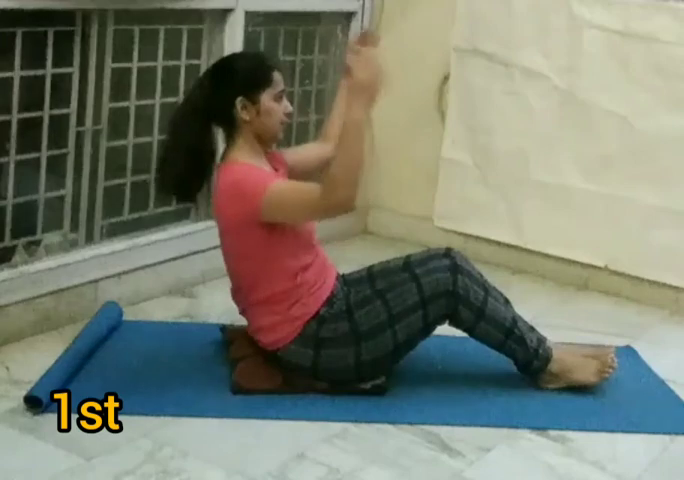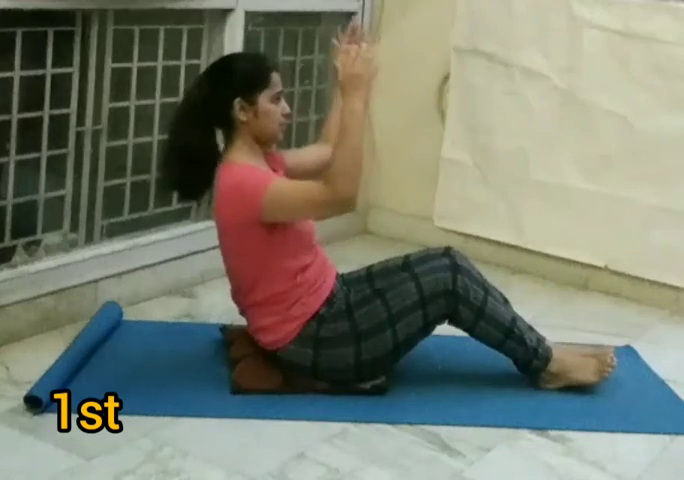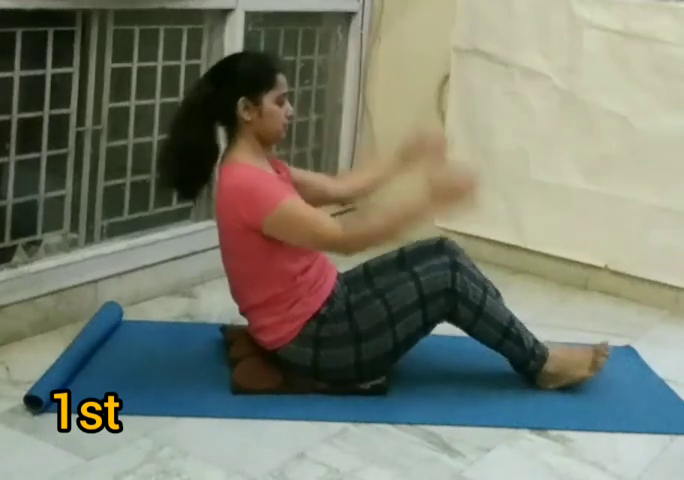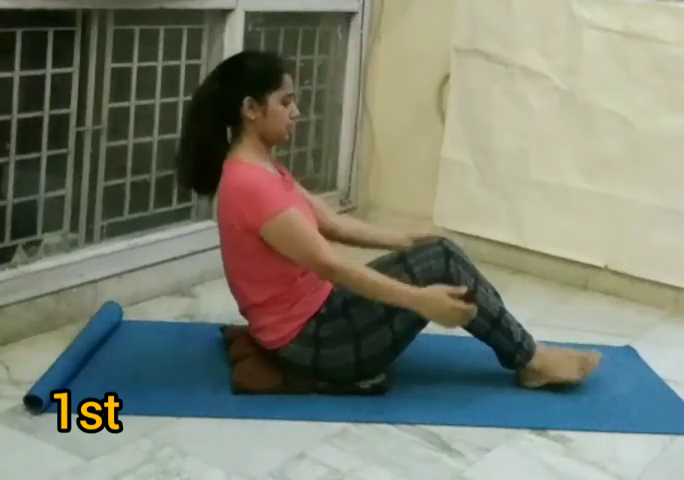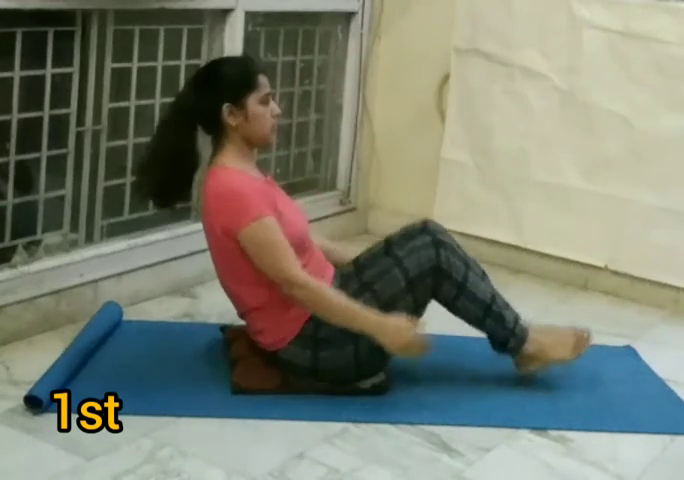
dt=0.4s
person 1, frame 1
left shoulder: (258, 162)
right shoulder: (243, 183)
left elbow: (327, 148)
right elbow: (337, 199)
left wrist: (350, 84)
right wrist: (359, 105)
left hip: (324, 303)
right hip: (311, 338)
left knee: (446, 262)
right knee: (447, 279)
left ankle: (539, 350)
right ankle: (545, 364)
person 1, frame 2
left shoulder: (256, 162)
right shoulder: (242, 183)
left elbow: (327, 151)
right elbow: (339, 194)
left wrist: (346, 86)
right wrist: (355, 99)
left hip: (323, 303)
right hip: (311, 338)
left knee: (445, 260)
right knee: (447, 278)
left ankle: (537, 350)
right ankle: (545, 364)
person 1, frame 3
left shoulder: (259, 167)
right shoulder: (247, 184)
left elbow: (335, 188)
right elbow: (344, 237)
left wrist: (399, 160)
right wrist: (428, 199)
left hip: (323, 304)
right hip: (311, 339)
left knee: (441, 255)
right knee: (447, 277)
left ankle: (529, 350)
right ankle: (541, 365)
person 1, frame 4
left shoulder: (262, 169)
right shoulder: (249, 185)
left elbow: (331, 223)
right elbow: (327, 264)
left wrist: (405, 241)
right wrist: (419, 299)
left hip: (320, 311)
right hip: (311, 340)
left knee: (438, 252)
right knee: (442, 265)
left ankle: (521, 351)
right ankle: (528, 360)
person 1, frame 5
left shoulder: (242, 175)
right shoulder: (234, 190)
right elbow: (293, 283)
left wrist: (358, 265)
right wrist: (379, 327)
left hip: (319, 311)
right hip: (310, 341)
left knee: (424, 236)
right knee: (430, 254)
left ankle: (515, 335)
right ankle: (522, 343)
